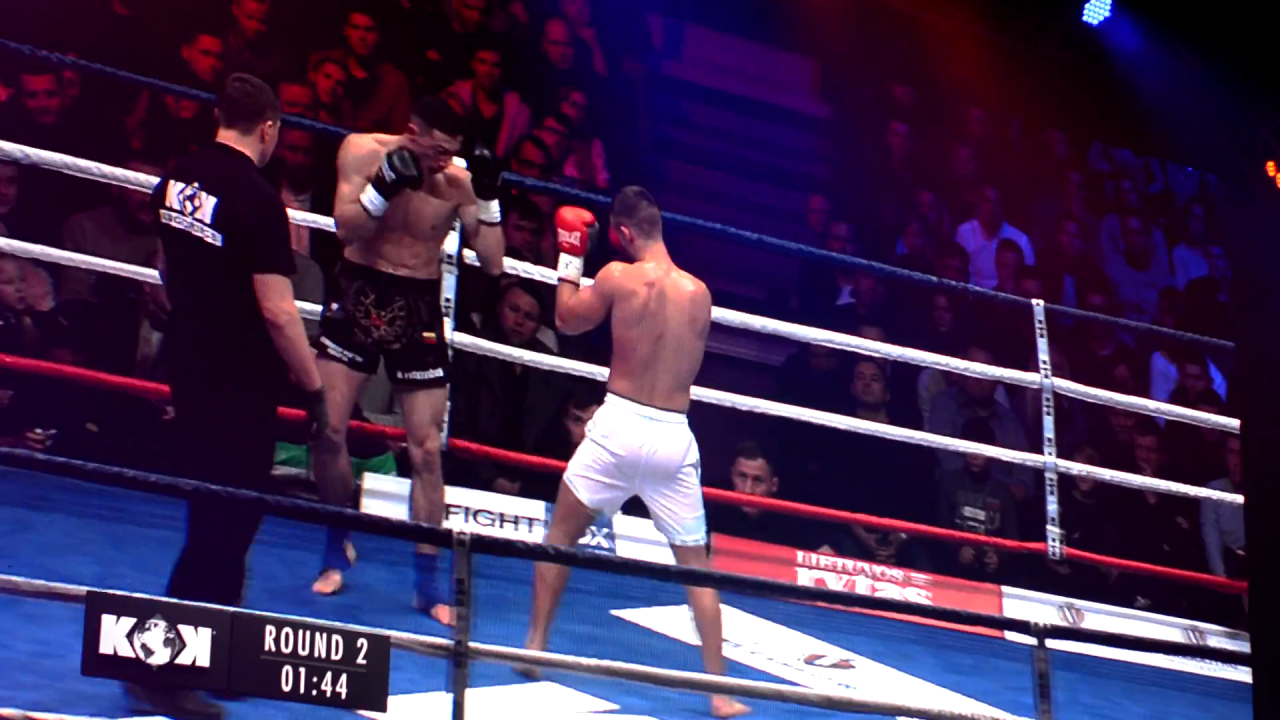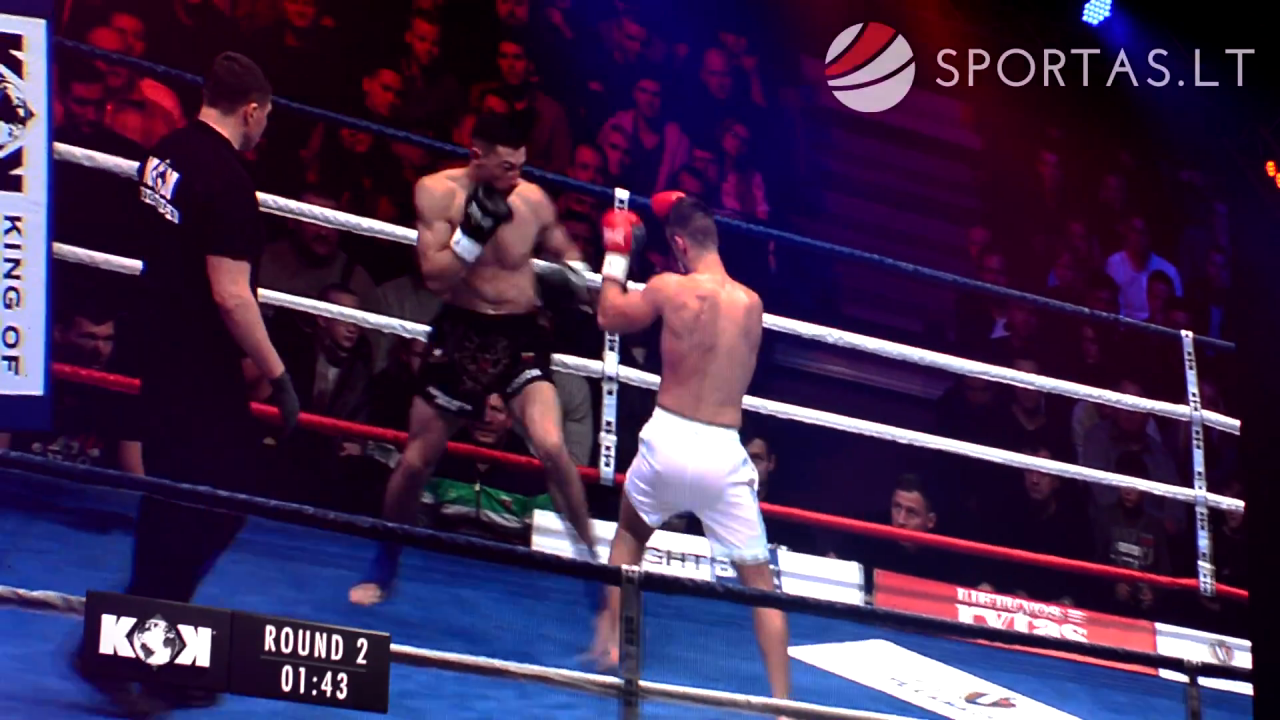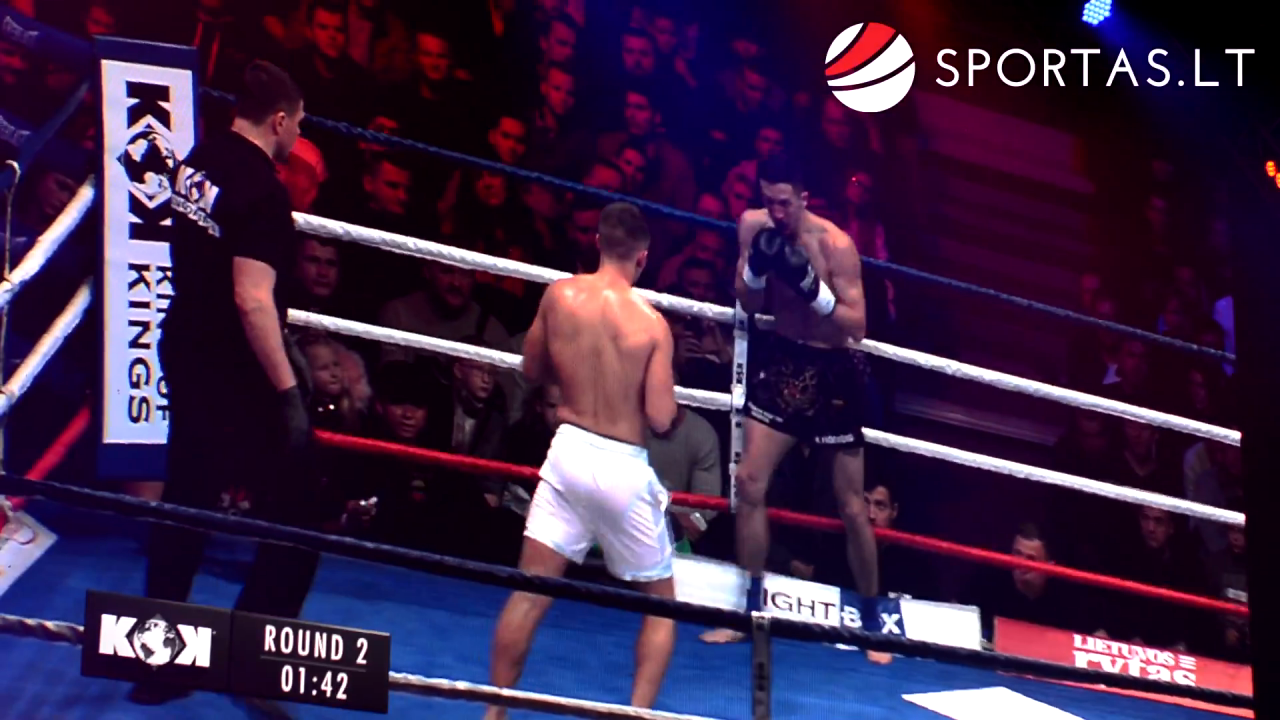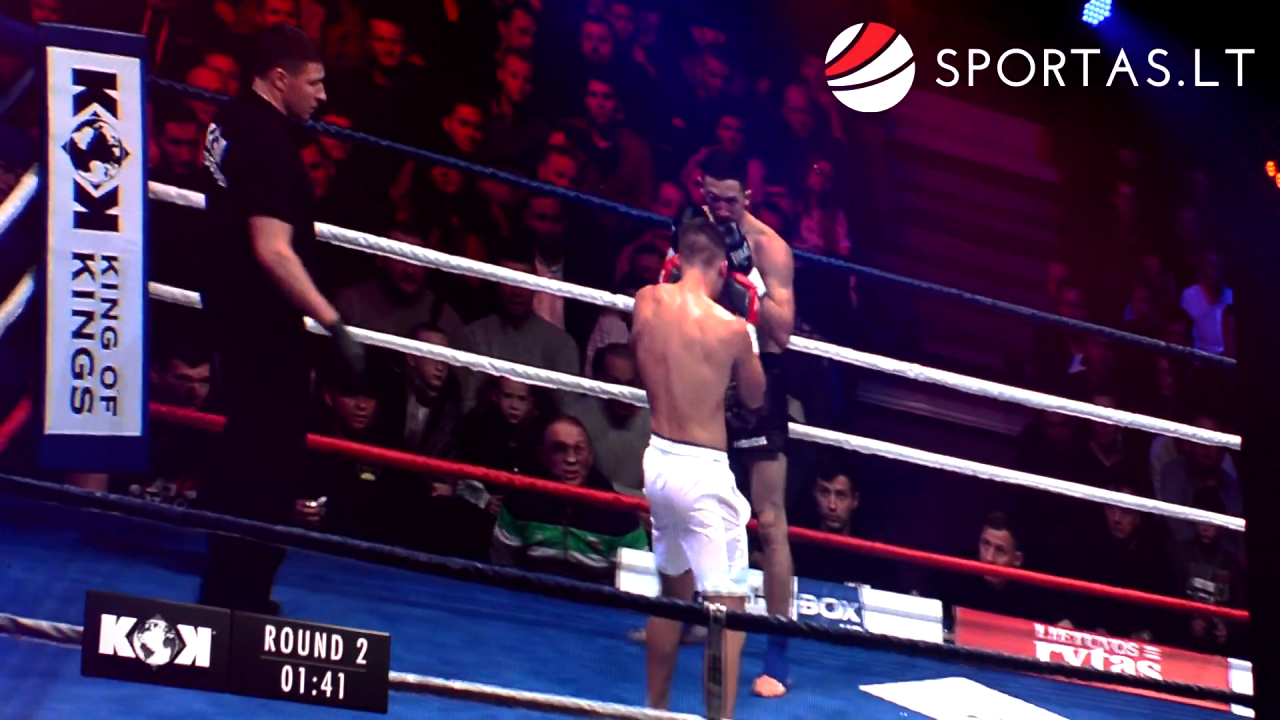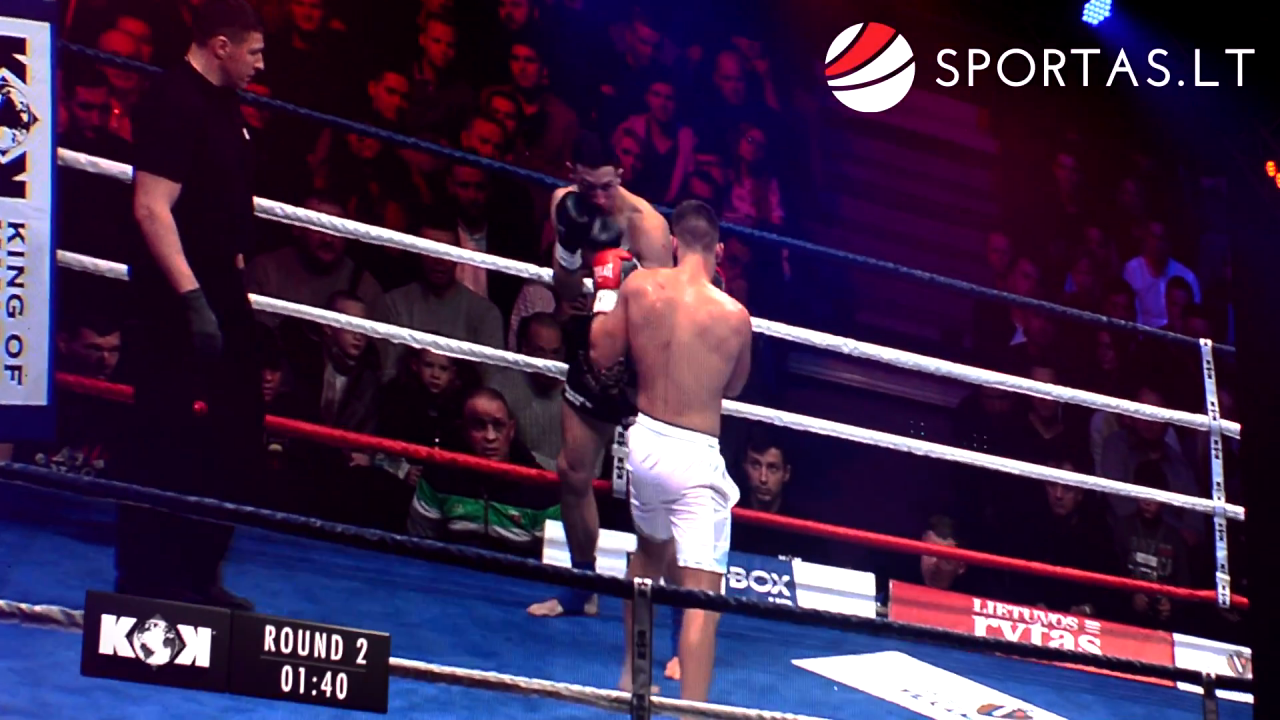
dt=1s
person 1, frame 1
left shoulder: (177, 176)
right shoulder: (258, 199)
right elbow: (277, 313)
right wrist: (316, 389)
left hip: (189, 364)
right hip: (237, 378)
left knee: (215, 508)
right knee: (227, 519)
person 1, frame 2
left shoulder: (166, 153)
right shoulder: (227, 180)
right elbow: (231, 297)
right wrist: (278, 377)
left hip: (160, 348)
right hip: (204, 363)
left knee: (172, 501)
right knee: (217, 508)
person 1, frame 3
left shoulder: (198, 160)
right shoulder: (260, 188)
right elbow: (253, 300)
right wrist: (290, 392)
left hip: (186, 352)
right hip: (237, 366)
left knee: (186, 497)
right knee: (290, 507)
person 1, frame 4
left shoulder: (234, 120)
right shoulder: (269, 143)
right elbow: (273, 251)
right wrist: (335, 324)
left hip: (232, 307)
right hip: (265, 319)
left knee: (251, 447)
right knee: (272, 457)
left ankle: (228, 591)
right ankle: (235, 601)
person 1, frame 5
left shoulder: (222, 103)
right shoulder: (172, 103)
right elbow: (151, 208)
left wrist: (237, 282)
right wrist: (192, 298)
left hip: (218, 287)
right hip: (178, 295)
left knee: (240, 425)
right knee: (165, 438)
left ankle: (195, 570)
right ankle: (144, 581)
person 2, frame 1
left shoulder: (617, 276)
right shoulder: (700, 294)
left elbow: (568, 321)
left wrist: (569, 253)
left hip: (620, 424)
right hip: (674, 436)
left knee: (562, 531)
right knee: (696, 566)
left ankle: (536, 645)
person 2, frame 2
left shoulder: (669, 288)
right shoulder: (751, 304)
left elbow: (612, 319)
left wrist: (616, 255)
left hip: (667, 439)
right hip: (722, 453)
left knee: (630, 533)
right knee: (759, 583)
left ankle: (610, 641)
right ankle: (783, 703)
person 2, frame 3
left shoulder: (559, 294)
right shoulder: (652, 322)
left elbow: (533, 370)
right elbow: (662, 418)
left hip: (569, 455)
right hip: (623, 468)
left knee: (529, 593)
right knee: (661, 604)
person 2, frame 4
left shoulder: (646, 301)
right shoulder: (728, 327)
right elbow: (755, 398)
left hip: (658, 461)
right hip: (703, 472)
left knee: (675, 591)
right knee: (727, 614)
person 2, frame 5
left shoulder: (638, 285)
right shoulder: (735, 315)
left elbow: (601, 356)
right elbow: (733, 387)
left wrist: (605, 291)
left hip: (645, 440)
right hip: (695, 457)
left knee: (650, 550)
right knee: (701, 597)
left ankle: (632, 676)
person 3, frame 1
left shoulder: (460, 182)
right shoulder: (362, 150)
left elbow: (493, 265)
right elbow: (346, 227)
left wrist: (487, 197)
right wrist: (387, 183)
left hip: (418, 304)
right hip: (358, 292)
left knee: (426, 450)
right knee: (330, 428)
left ankle: (429, 586)
right ankle: (336, 551)
person 3, frame 2
left shoulder: (535, 200)
right shoulder: (436, 192)
left elbow: (562, 250)
right elbow: (435, 277)
left wrist: (579, 276)
right wrist: (475, 231)
left hip: (522, 338)
right hip: (461, 335)
left knee: (552, 449)
right knee: (415, 464)
left ankle: (592, 567)
right ankle: (382, 571)
person 3, frame 3
left shoulder: (835, 243)
right shoulder: (752, 227)
left elbow: (857, 326)
right elbow: (747, 304)
left wrist: (812, 287)
right wrist: (756, 266)
left hip: (831, 371)
right hip: (780, 360)
left knee: (852, 508)
right knee: (749, 484)
left ankle: (871, 624)
right ankle: (751, 608)
person 3, frame 4
left shoulder: (770, 246)
left elbow: (782, 331)
left wrist: (745, 268)
left hip: (757, 377)
left knee: (769, 521)
left ankle: (777, 656)
person 3, frame 5
left shoulder: (647, 224)
right shoulder: (566, 203)
right elbow: (567, 293)
left wrist: (618, 259)
right wrist: (568, 243)
right hip: (593, 345)
right knee: (573, 475)
right ankle: (581, 589)
